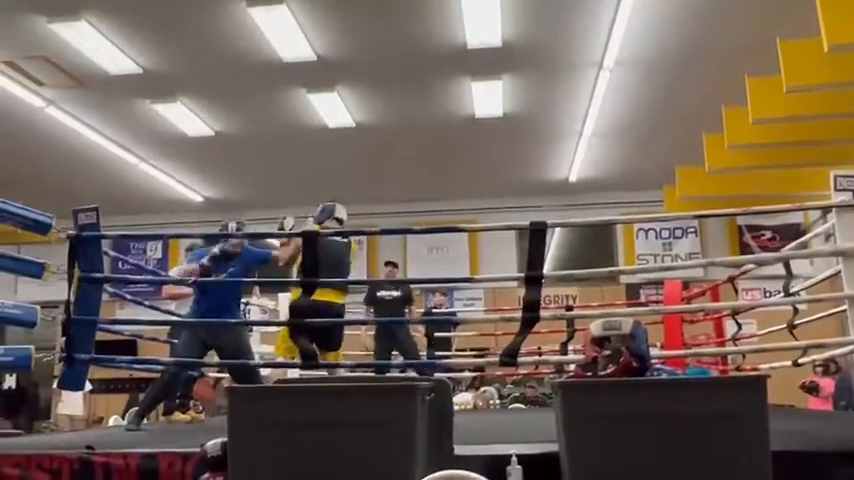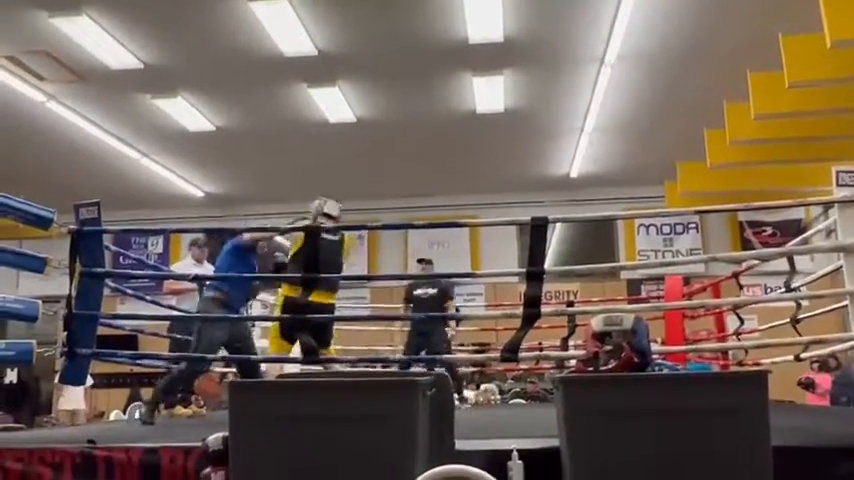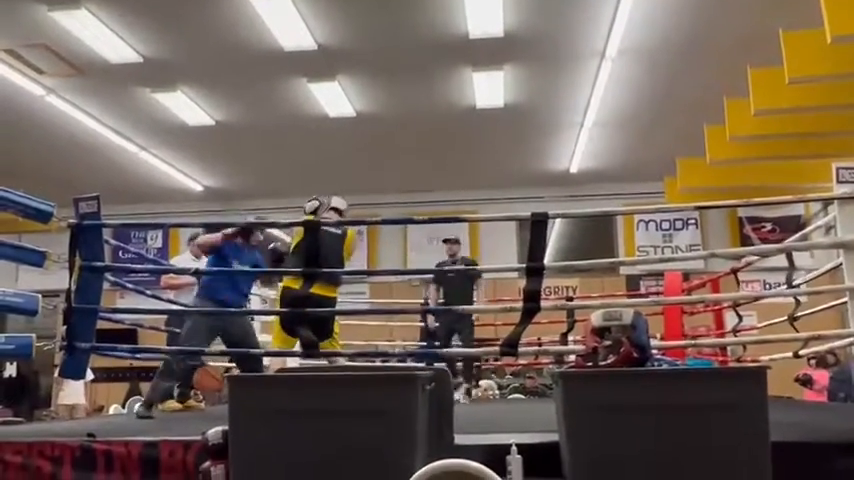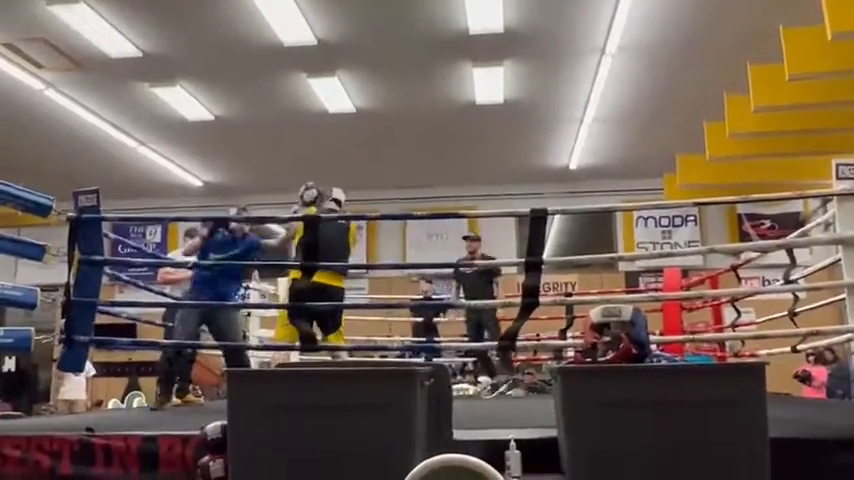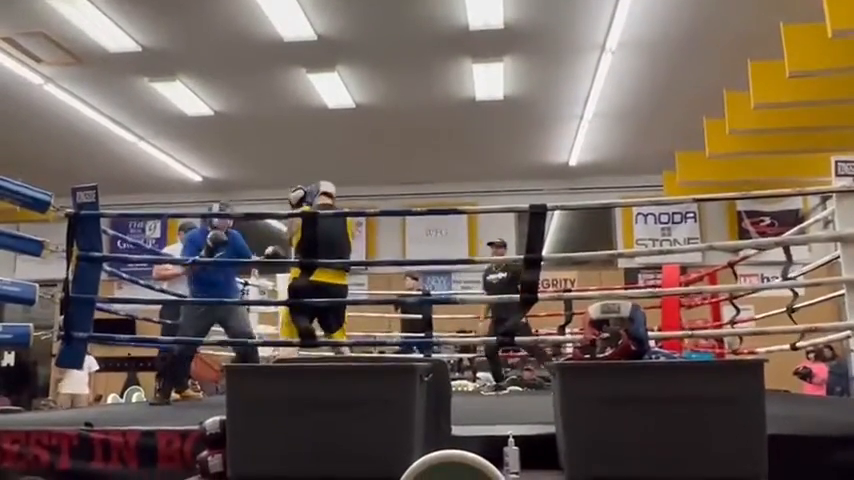
dt=0.2s
person 1, frame 1
left shoulder: (247, 254)
right shoulder: (203, 254)
left elbow: (281, 257)
right elbow: (180, 274)
left wrist: (288, 237)
right wrist: (211, 259)
left hip: (230, 325)
right hip: (199, 324)
left knee: (247, 373)
right knee: (175, 371)
right ankle: (139, 414)
person 1, frame 2
left shoulder: (250, 260)
right shoulder: (240, 247)
left elbow: (250, 292)
right elbow: (249, 238)
right wrist: (276, 233)
left hip: (233, 313)
right hip: (215, 309)
left knee: (250, 363)
right knee: (198, 362)
right ankle: (152, 406)
person 1, frame 3
left shoulder: (255, 259)
right shoulder: (225, 247)
right elbow: (201, 243)
right wrist: (234, 232)
left hip: (236, 313)
right hip: (208, 308)
left knee: (253, 358)
right knee: (184, 357)
right ankle: (149, 403)
person 1, frame 4
left shoulder: (249, 241)
right shoulder: (213, 235)
left elbow: (276, 245)
right elbow: (187, 252)
right wrist: (208, 233)
left hip: (224, 304)
right hip: (194, 300)
left knee: (236, 349)
right knee: (179, 345)
person 1, frame 5
left shoulder: (235, 238)
right shoulder: (194, 238)
left elbow: (250, 262)
right elbow: (188, 270)
right wrist: (208, 251)
left hip: (231, 301)
right hip: (200, 302)
left knee: (246, 341)
right knee: (184, 346)
right ankle: (164, 391)
person 2, frame 1
right shoulder: (178, 272)
right elbow: (166, 293)
right wrist: (190, 291)
right hip: (182, 324)
left ankle: (185, 407)
right ankle: (170, 409)
person 2, frame 2
left shoulder: (210, 269)
right shoulder: (179, 267)
right elbow: (167, 288)
right wrist: (192, 287)
right hip: (182, 319)
right knee: (177, 360)
left ankle: (186, 401)
right ankle: (171, 403)
person 2, frame 3
left shoulder: (207, 264)
right shoulder: (178, 261)
right elbow: (164, 283)
right wrist: (189, 281)
right hip: (179, 313)
right ankle: (165, 397)
person 2, frame 4
right shoulder: (175, 256)
right elbow: (161, 278)
right wrist: (186, 276)
right hip: (177, 308)
left knee: (190, 351)
right ankle: (165, 393)
person 2, frame 5
right shoulder: (170, 251)
right elbow: (157, 273)
right wrist: (181, 271)
right hip: (173, 304)
right knee: (168, 345)
left ankle: (182, 386)
person 3, frame 1
right shoulder: (348, 243)
left elbow: (285, 259)
left hip: (306, 302)
right hip: (334, 306)
left knee: (283, 356)
right knee: (333, 362)
person 3, frame 2
left shoulder: (302, 230)
right shoulder: (345, 240)
left hip: (293, 300)
right hip: (324, 303)
left knee: (277, 353)
right knee: (326, 356)
person 3, frame 3
left shoulder: (304, 225)
right shoulder: (349, 236)
left hip: (295, 293)
right hip: (325, 298)
left knee: (280, 348)
right knee: (332, 351)
person 3, frame 4
left shoulder: (306, 215)
right shoulder: (350, 225)
left elbow: (291, 232)
left hip: (304, 285)
right hip: (334, 288)
right knee: (337, 344)
person 3, frame 5
left shoulder: (300, 216)
right shoulder: (347, 219)
left elbow: (290, 241)
left hip: (305, 283)
right hip: (336, 285)
left knee: (289, 337)
right knee: (338, 341)
person 4, frame 1
left shoulder: (404, 288)
right shoulder: (374, 288)
left elbow: (411, 310)
left hip: (402, 331)
right hip: (383, 333)
left knee: (415, 359)
right knee: (380, 369)
person 4, frame 2
left shoulder: (442, 286)
right shoulder: (411, 287)
left elbow: (450, 307)
right elbow: (405, 310)
left wrist: (452, 328)
left hip: (437, 331)
right hip: (416, 332)
left knee: (448, 364)
right knee: (404, 365)
left ankle: (460, 394)
person 4, frame 3
left shoulder: (470, 264)
right shoulder: (440, 267)
left elbow: (478, 286)
right elbow: (434, 290)
right wrist: (431, 313)
left hip: (465, 312)
right hip: (447, 312)
left knee: (467, 346)
right knee: (442, 347)
left ankle: (468, 382)
right ankle: (455, 377)
person 4, frame 4
left shoulder: (489, 262)
right shoulder: (460, 264)
left elbow: (498, 284)
right elbow: (456, 287)
left hip: (487, 308)
right hip: (471, 310)
left knee: (496, 340)
right ankle: (495, 378)
person 4, frame 5
left shoulder: (515, 268)
right shoulder: (487, 272)
left wrist: (523, 314)
right wrist: (484, 316)
left hip: (516, 316)
right hip: (498, 318)
left knee: (532, 347)
right knee: (490, 351)
right ankle: (499, 383)
